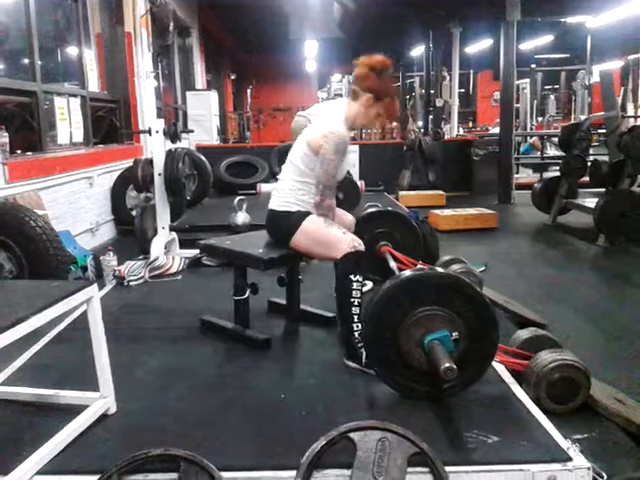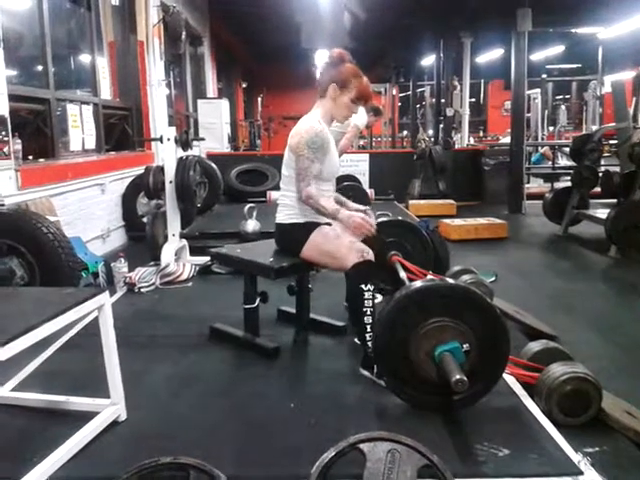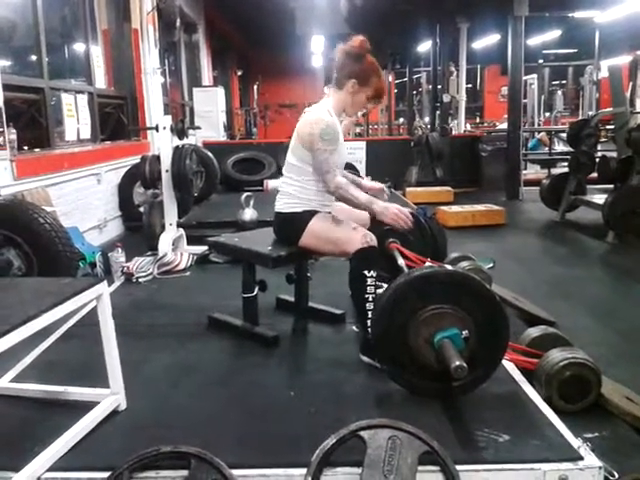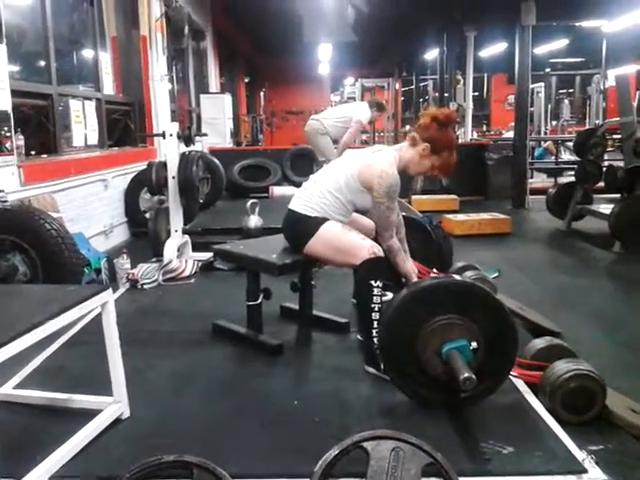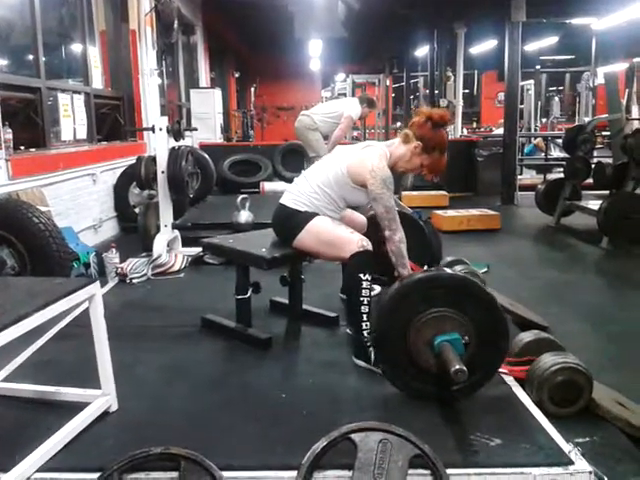
dt=1s
person 1, frame 1
left shoulder: (334, 118)
right shoulder: (336, 134)
right elbow: (323, 198)
left wrist: (339, 225)
right wrist: (335, 229)
left hip: (298, 208)
right hip: (287, 216)
left knee: (355, 228)
right knee: (351, 249)
left ankle: (350, 300)
right ankle: (356, 349)
person 1, frame 2
left shoulder: (318, 127)
right shoulder: (313, 130)
right elbow: (306, 193)
left wrist: (349, 206)
right wrist: (342, 215)
left hip: (311, 221)
right hip: (296, 227)
left knee: (362, 231)
right knee: (361, 258)
left ankle: (363, 303)
right ankle: (371, 358)
person 1, frame 3
left shoulder: (326, 115)
right shoulder: (323, 121)
right elbow: (332, 183)
left wrist: (362, 183)
right wrist: (378, 206)
left hip: (311, 209)
right hip: (295, 216)
left knee: (372, 221)
right knee: (364, 244)
left ankle: (373, 298)
right ankle: (371, 345)
person 1, frame 4
left shoulder: (386, 155)
right shoulder: (386, 172)
left elbow: (394, 220)
right elbow: (389, 238)
left wrist: (409, 262)
right wrist: (411, 279)
left hip: (316, 213)
right hip: (303, 221)
left knee: (375, 233)
right knee: (371, 254)
left ankle: (370, 305)
right ankle: (375, 355)
person 1, frame 5
left shoulder: (378, 151)
right shoulder: (377, 167)
left elbow: (386, 223)
right elbow: (392, 231)
left wrist: (402, 267)
left hip: (306, 208)
right hip: (293, 216)
left knee: (365, 226)
right knee: (360, 248)
left ankle: (354, 289)
right ankle: (364, 348)
